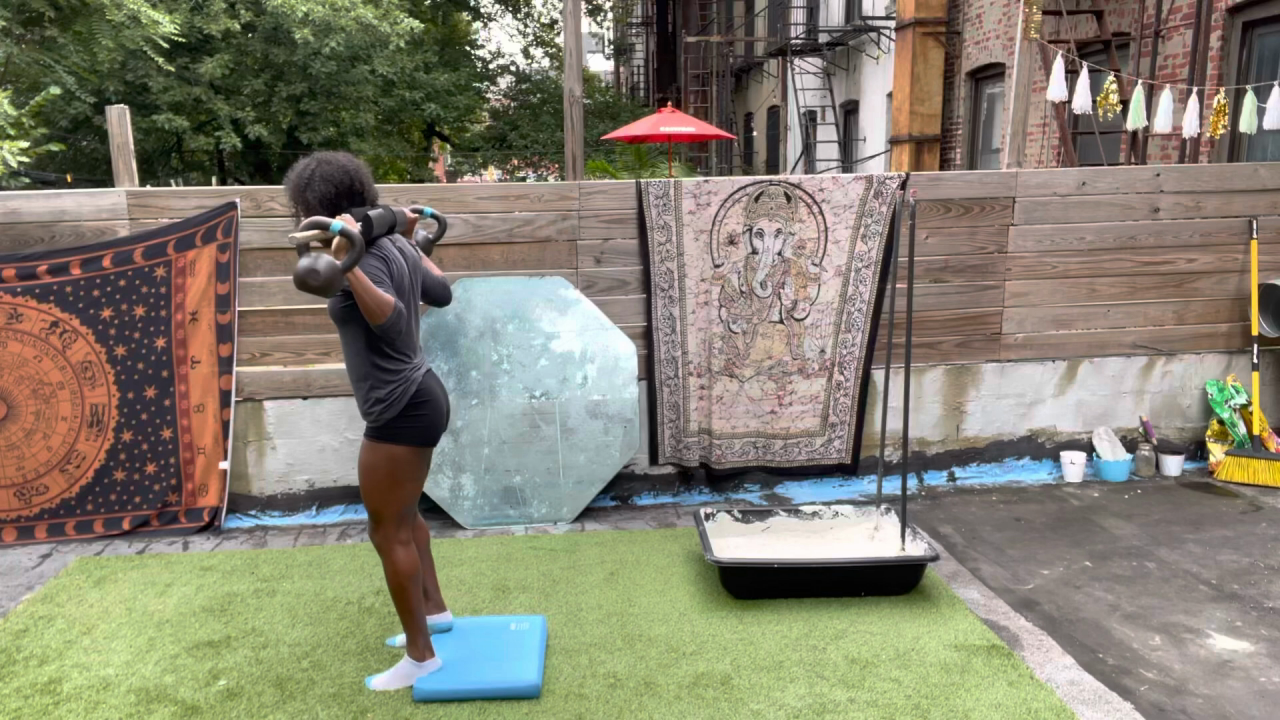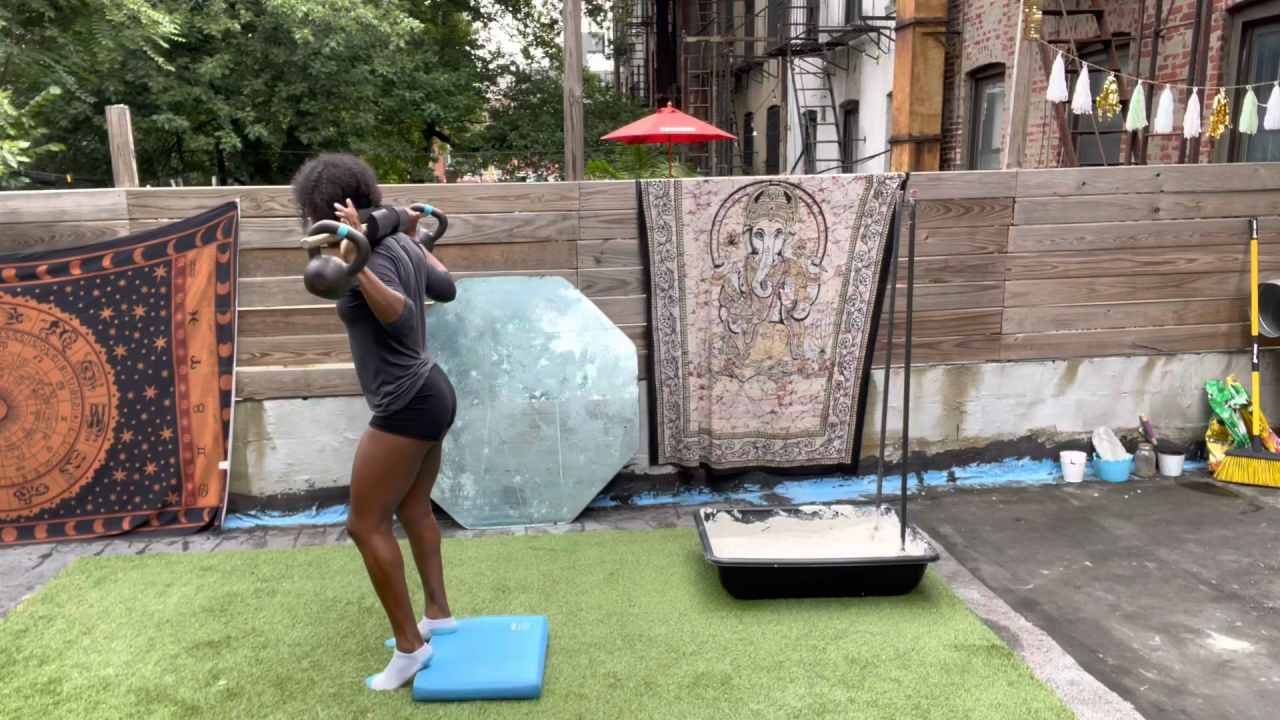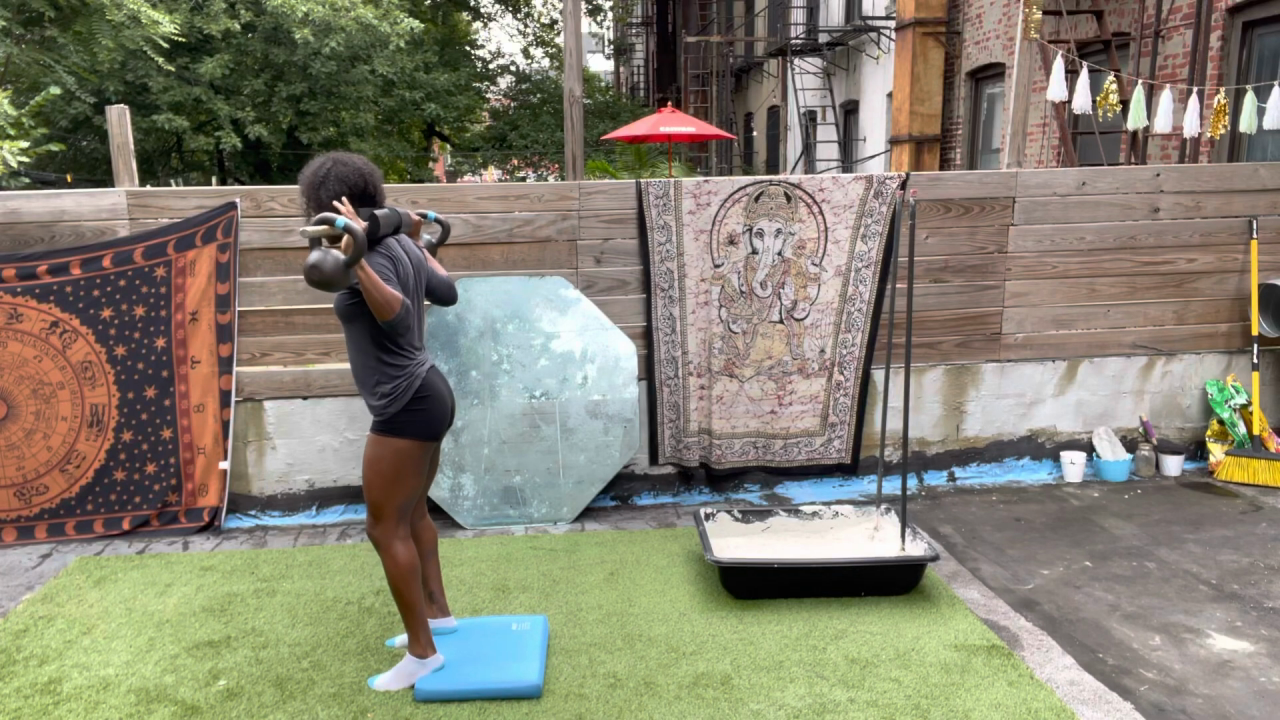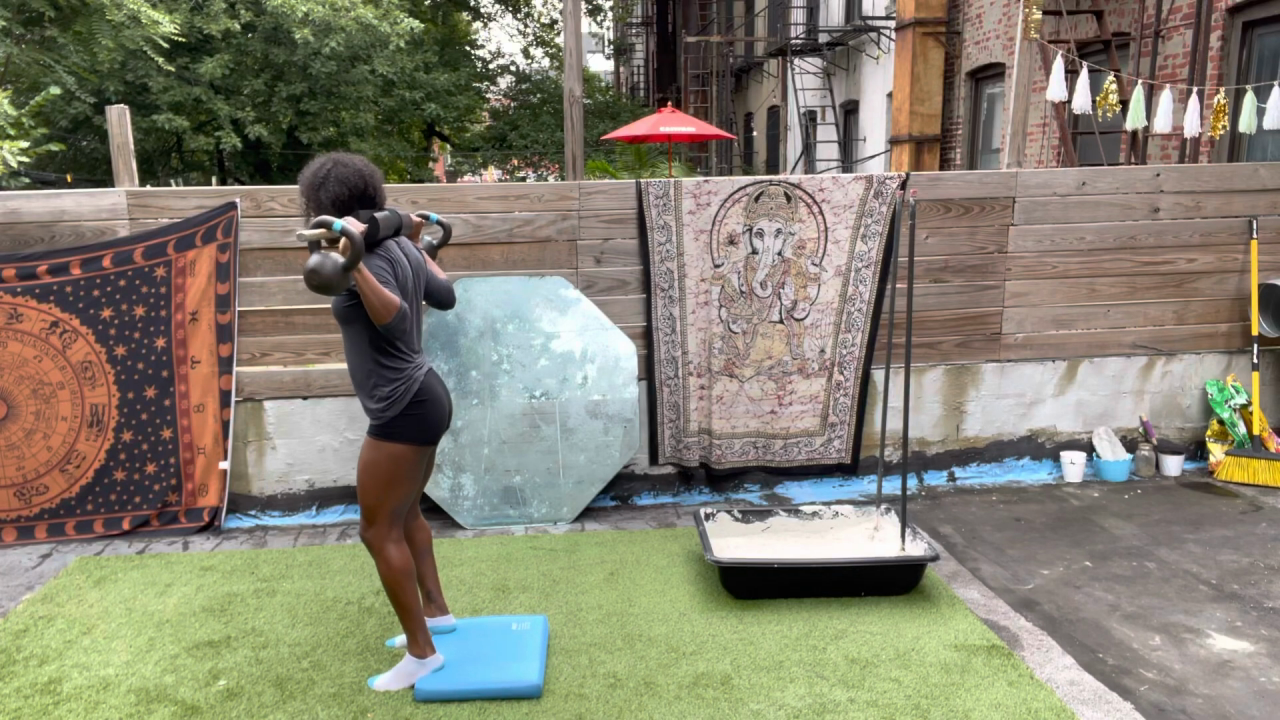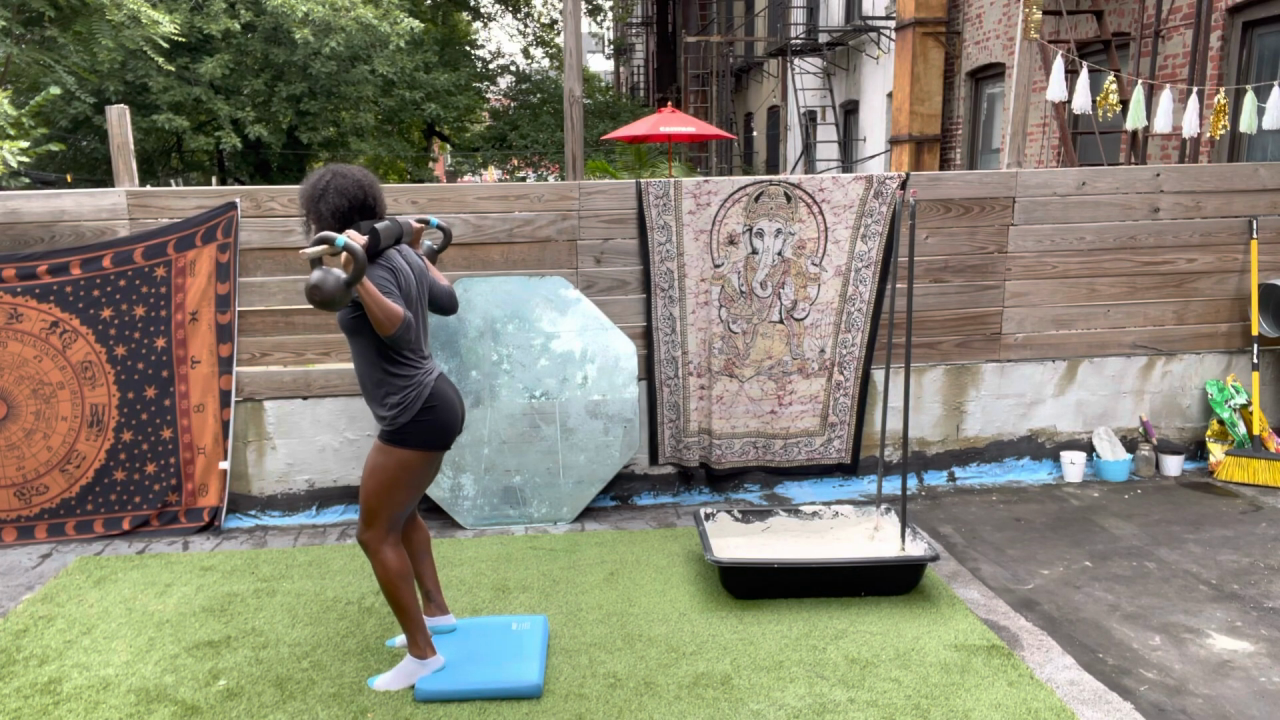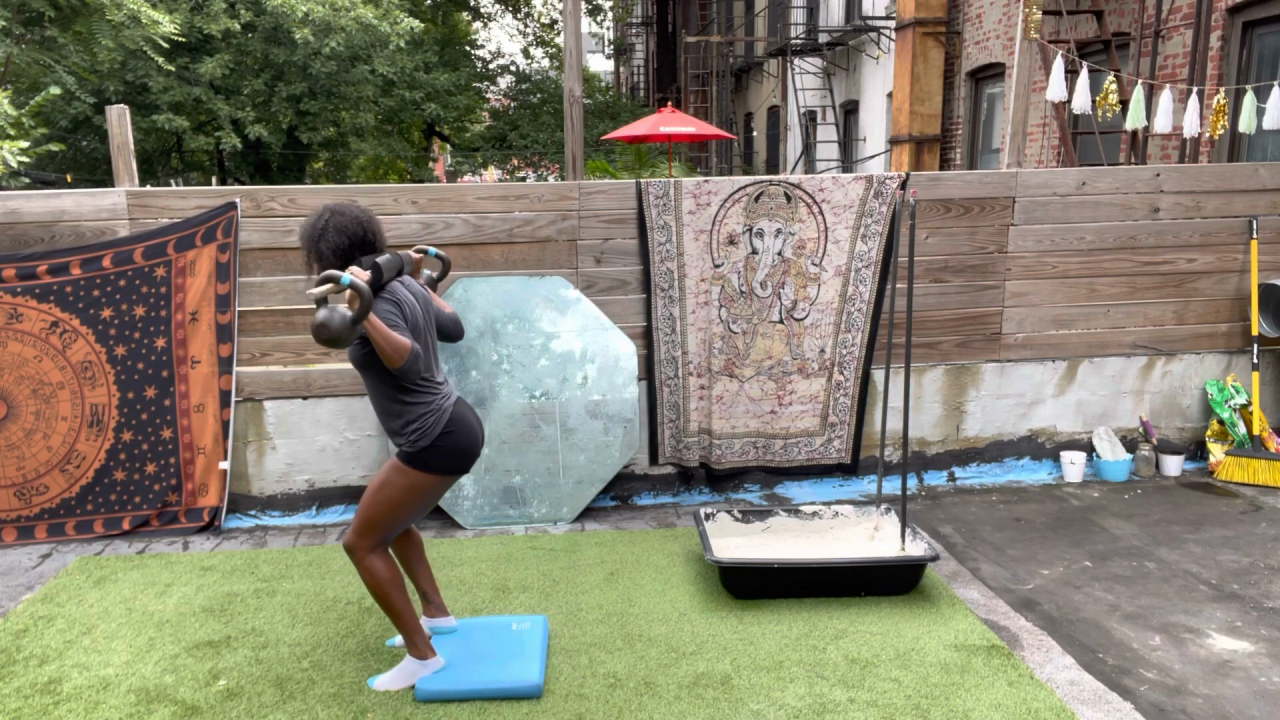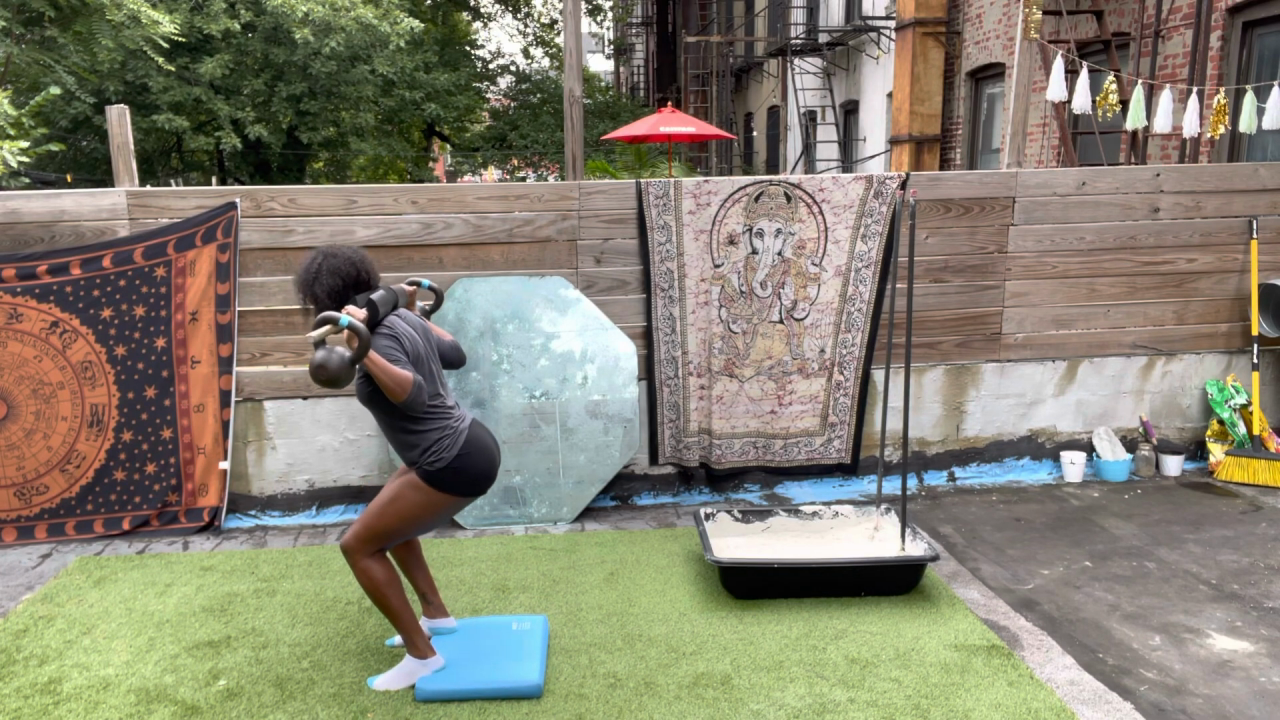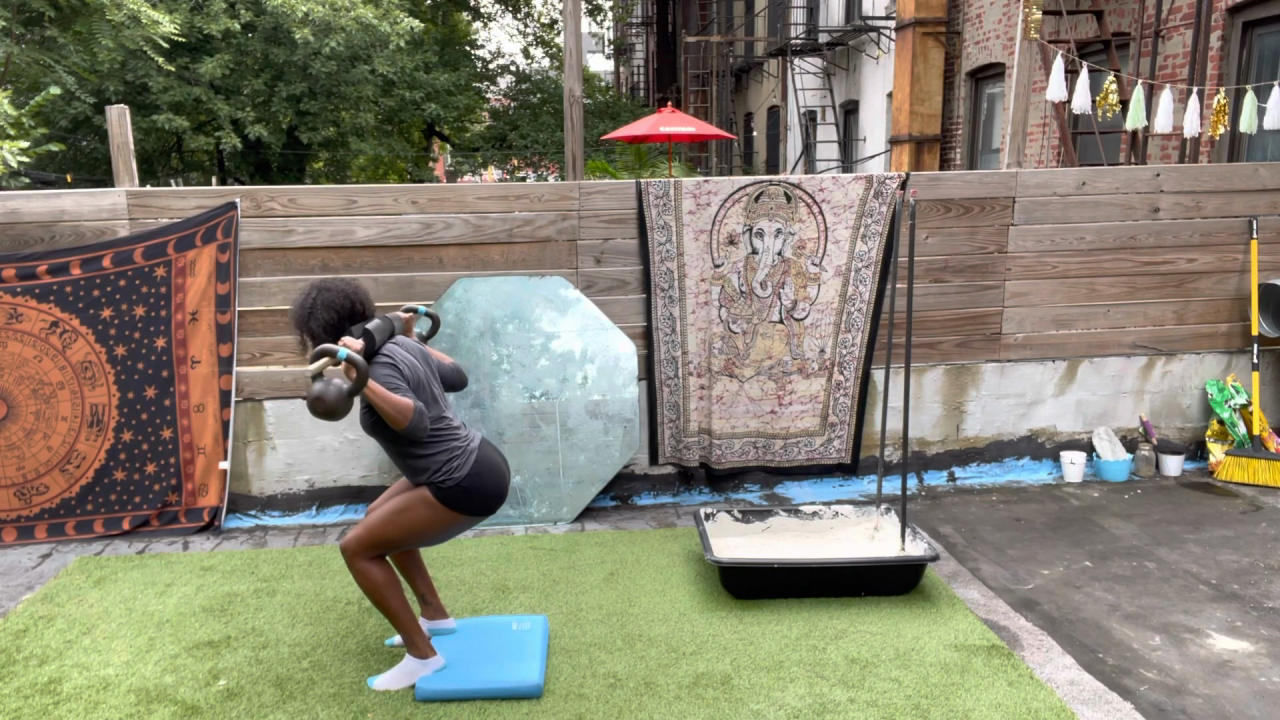
dt=0.5s
person 1, frame 1
left shoulder: (368, 256)
right shoulder: (395, 246)
left elbow: (391, 321)
right elbow: (442, 293)
left wrist: (347, 264)
left hip: (401, 411)
right hip: (420, 398)
left knee: (388, 532)
right knee: (402, 516)
left ankle: (420, 654)
right ankle: (434, 609)
person 1, frame 2
left shoulder: (374, 254)
right shoulder: (399, 244)
left elbow: (401, 318)
right elbow: (446, 288)
left wrist: (355, 265)
left hip: (406, 406)
right hip: (428, 395)
left knee: (366, 524)
right knee: (413, 511)
left ankle: (410, 646)
right ankle: (439, 613)
person 1, frame 3
left shoulder: (373, 253)
right shoulder: (399, 246)
left elbow: (398, 317)
right elbow: (447, 292)
left wrist: (356, 261)
left hip: (405, 407)
right hip: (427, 396)
left knee: (386, 529)
right knee: (412, 513)
left ankle: (423, 652)
right ankle: (438, 612)
person 1, frame 4
left shoulder: (372, 256)
right shoulder: (398, 248)
left elbow: (396, 321)
right elbow: (445, 296)
left wrist: (353, 265)
left hip: (403, 410)
right hip: (424, 398)
left knee: (379, 531)
right knee: (403, 514)
left ankle: (422, 653)
right ankle: (436, 612)
person 1, frame 5
left shoulder: (373, 267)
right shoulder: (400, 256)
left elbow: (401, 332)
right elbow: (448, 302)
left wrist: (356, 278)
left hip: (416, 417)
right hip: (435, 403)
left knee: (375, 534)
right knee: (400, 514)
left ankle: (422, 654)
right ankle: (437, 611)
person 1, frame 6
left shoulder: (379, 301)
right shoulder: (403, 286)
left elbow: (412, 365)
right elbow: (454, 329)
left wrist: (361, 315)
left hip: (438, 443)
right hip: (454, 427)
left knee: (363, 542)
right knee: (389, 517)
left ankle: (422, 655)
right ankle: (436, 614)
person 1, frame 7
left shoulder: (377, 338)
right shoulder: (401, 320)
left elbow: (416, 397)
right elbow: (456, 356)
left wrist: (363, 353)
left hip: (455, 466)
right hip: (468, 447)
left knee: (358, 544)
right knee: (386, 520)
left ankle: (422, 655)
right ankle: (436, 614)
person 1, frame 8
left shoulder: (378, 367)
right shoulder: (400, 347)
left elbow: (417, 424)
right elbow: (457, 378)
left wrist: (360, 382)
left hip: (469, 487)
right hip: (476, 465)
left knee: (358, 546)
right knee: (379, 519)
left ankle: (422, 655)
right ankle: (435, 616)
